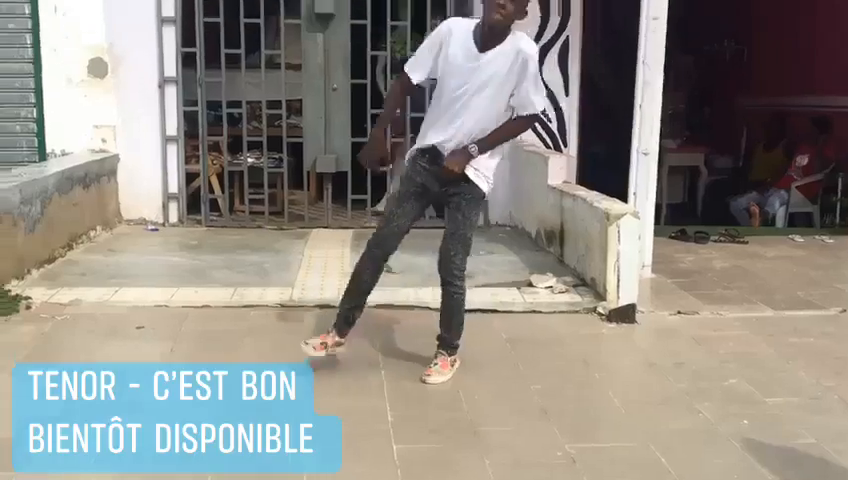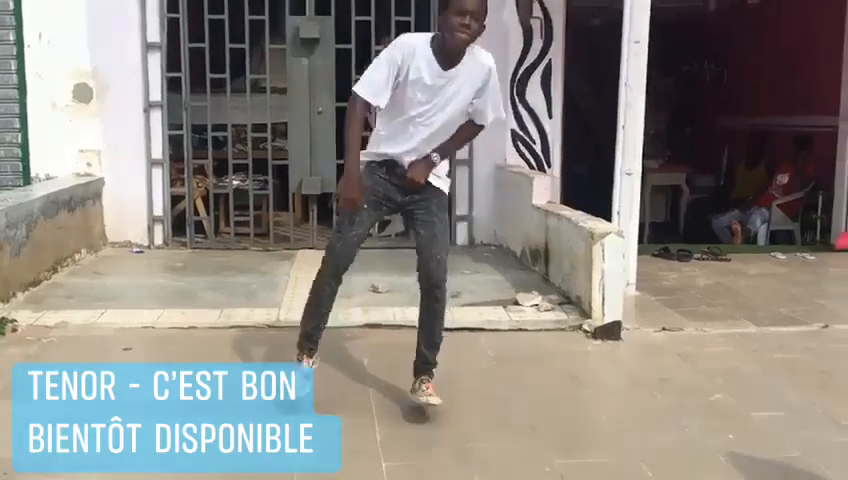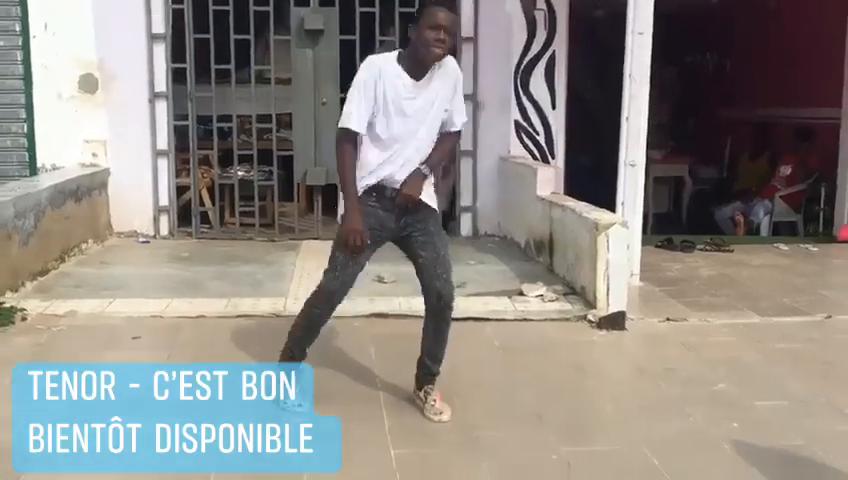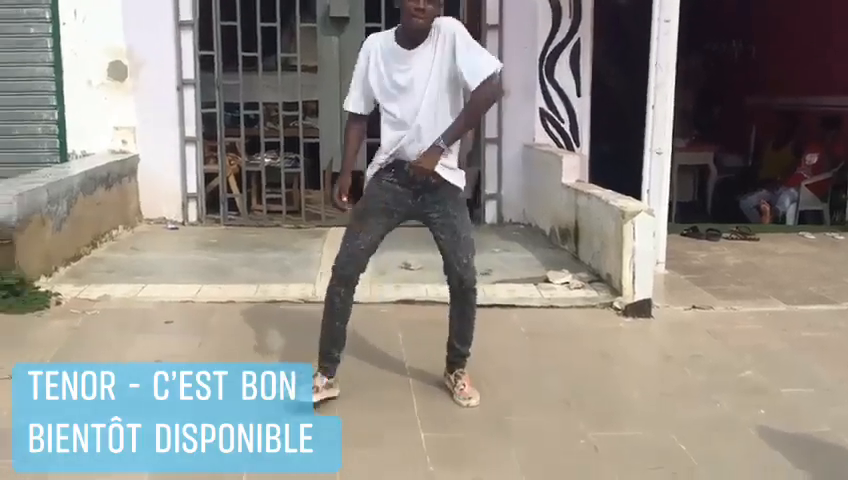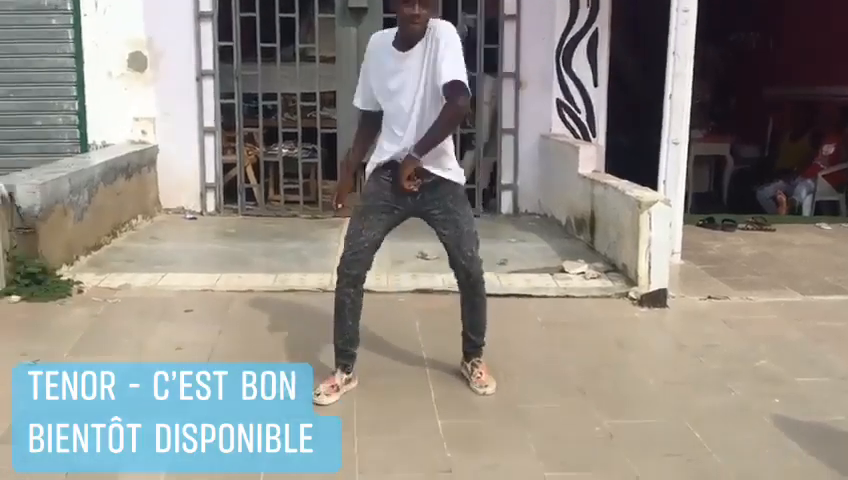
dt=0.2s
person 1, frame 1
left shoulder: (523, 52)
right shoulder: (450, 32)
left elbow: (528, 115)
right elbow: (405, 80)
left wrist: (471, 150)
right wrist: (379, 135)
left hip: (470, 171)
right hip: (427, 155)
left knee: (450, 268)
right knee: (380, 244)
left ankle: (448, 352)
right ankle: (341, 329)
person 1, frame 2
left shoulder: (482, 66)
right shoulder: (407, 48)
right elbow: (358, 101)
left wrist: (432, 159)
right wrist: (351, 172)
left hip: (428, 179)
right hip: (381, 168)
left knee: (434, 276)
right knee: (336, 258)
left ankle: (424, 375)
right ankle: (305, 353)
person 1, frame 3
left shoulder: (450, 73)
right shoulder: (375, 69)
right elbow: (347, 139)
left wrist: (422, 174)
right wrist: (353, 209)
left hip: (418, 201)
right hip: (371, 197)
left knee: (441, 293)
right knee: (331, 289)
left ankle: (426, 384)
person 1, frame 4
left shoulder: (451, 34)
right shoulder: (375, 46)
left elbow: (491, 87)
right elbow: (357, 114)
left wrist: (440, 146)
right wrist: (346, 172)
left hip: (441, 178)
right hip: (390, 174)
left knee: (463, 275)
right knee: (346, 266)
left ankle: (456, 368)
right ankle: (327, 373)
person 1, frame 5
left shoulder: (443, 36)
right shoulder: (377, 44)
left elbow: (458, 101)
left wrist: (417, 156)
right wrist: (348, 170)
left hip: (438, 175)
right hip: (386, 173)
left knee: (470, 268)
right knee: (350, 267)
left ankle: (473, 357)
right ankle: (344, 369)
